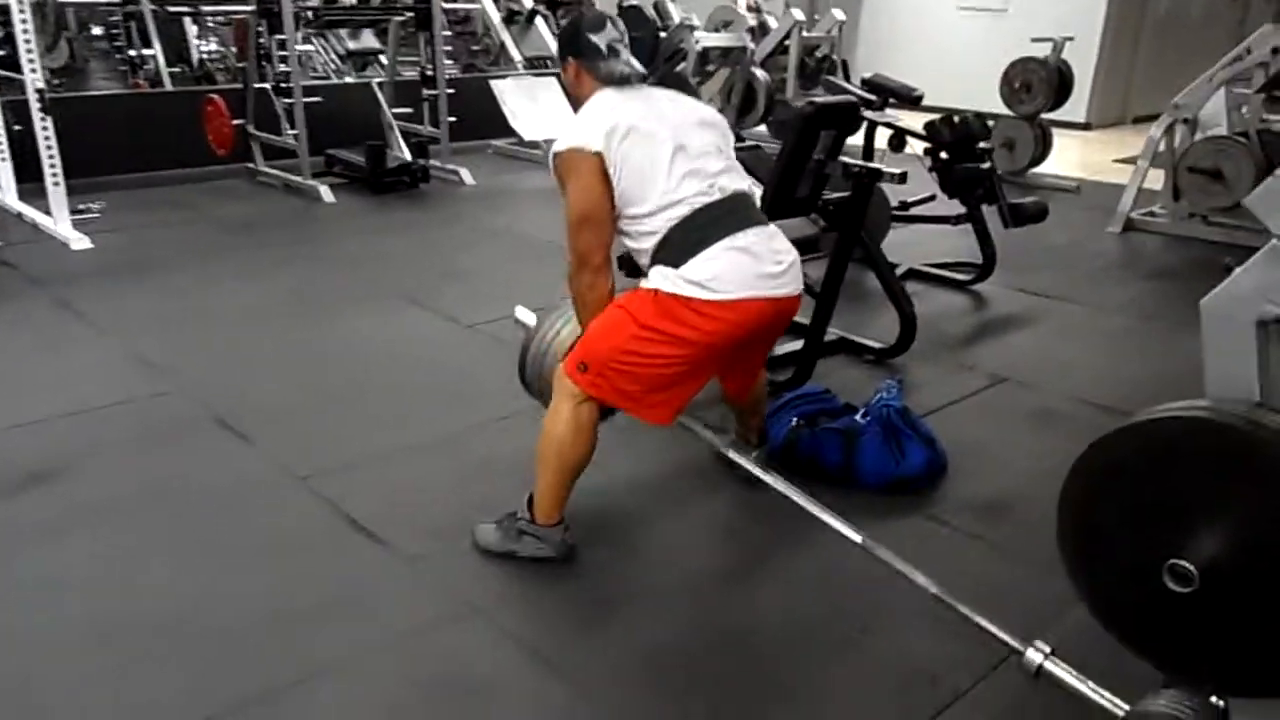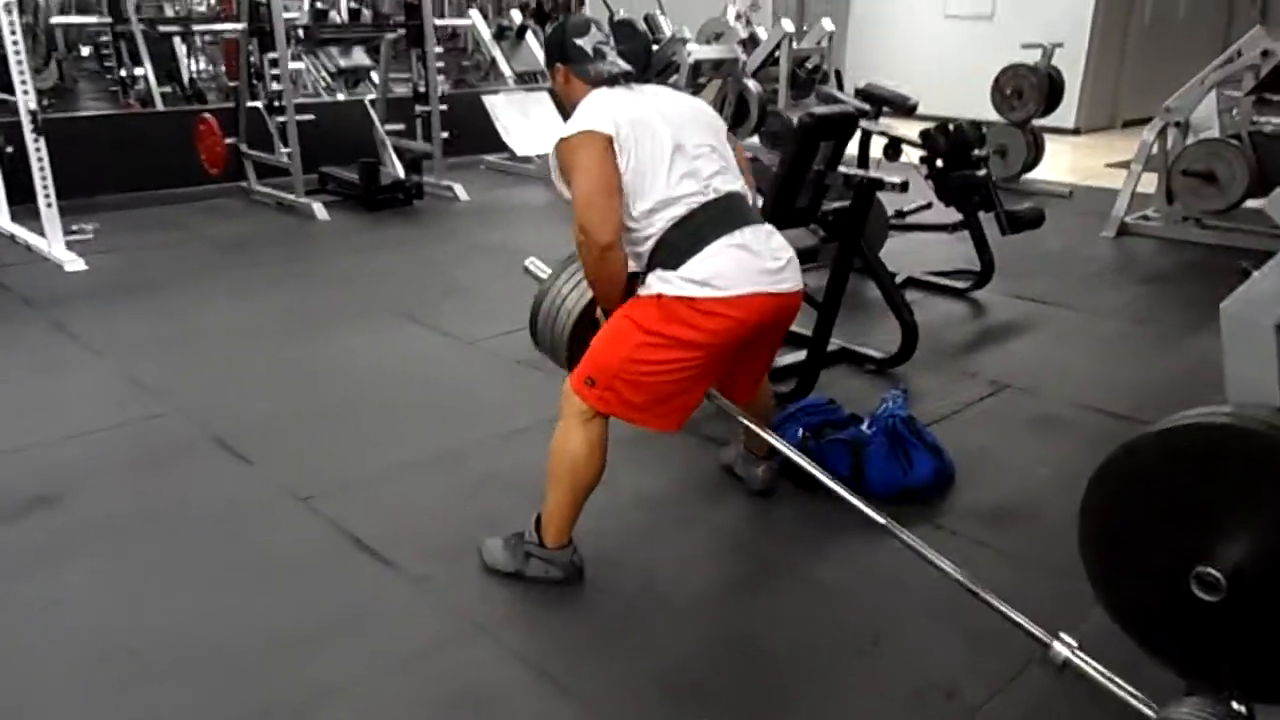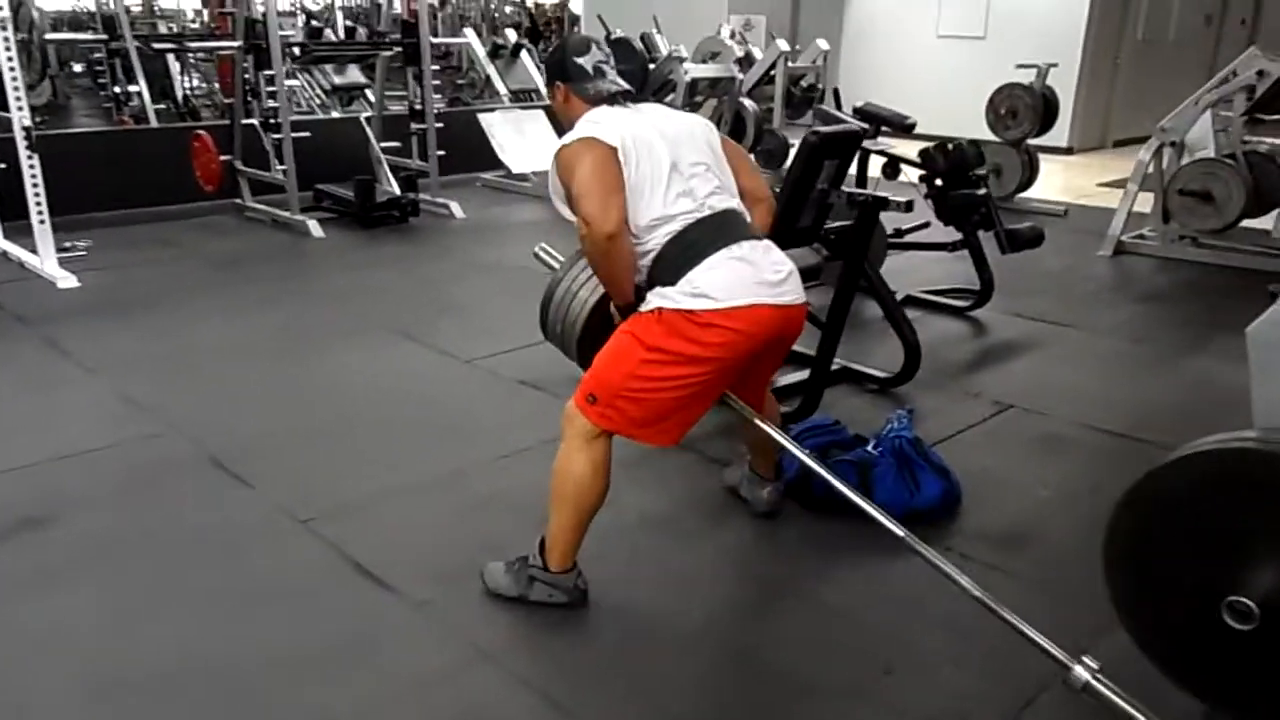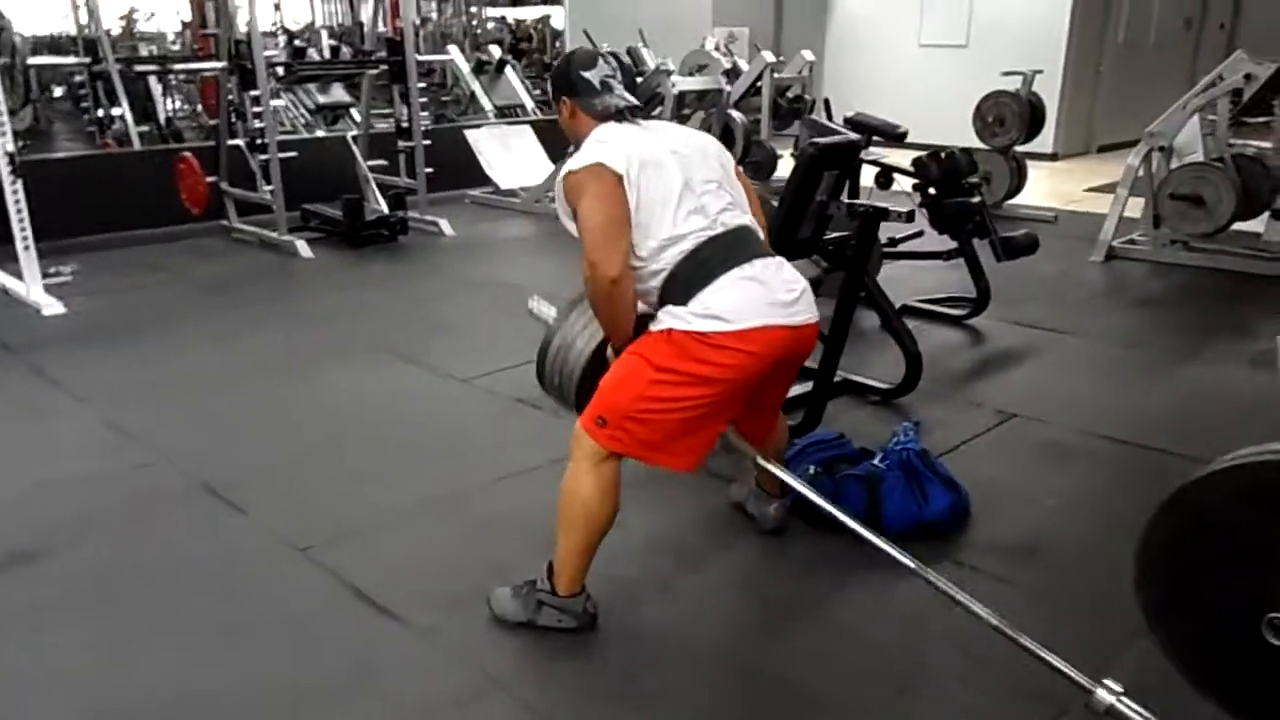
dt=0.2s
person 1, frame 1
left shoulder: (582, 139)
right shoulder: (693, 108)
left elbow: (591, 266)
left wrist: (600, 346)
left hip: (709, 288)
right hip: (782, 275)
left knee: (574, 386)
right knee: (739, 358)
left ankle: (541, 528)
right ankle: (752, 447)
person 1, frame 2
left shoulder: (584, 130)
right shoulder: (687, 103)
left elbow: (602, 238)
left wrist: (615, 308)
left hip: (707, 289)
right hip: (780, 272)
left knee: (584, 403)
right knee: (744, 369)
left ankle: (549, 549)
right ankle: (757, 462)
person 1, frame 3
left shoulder: (582, 144)
right shoulder: (688, 121)
left elbow: (605, 228)
right elbow: (761, 199)
left wrist: (627, 304)
left hip: (707, 305)
right hip: (783, 289)
left knee: (586, 423)
right knee: (750, 388)
left ankle: (553, 573)
right ankle: (762, 482)
person 1, frame 4
left shoulder: (589, 166)
right shoulder: (695, 138)
left elbow: (609, 271)
left wrist: (624, 345)
left hip: (719, 325)
right hip: (795, 307)
left knee: (594, 444)
right knee: (758, 405)
left ankle: (562, 597)
right ankle: (768, 498)
